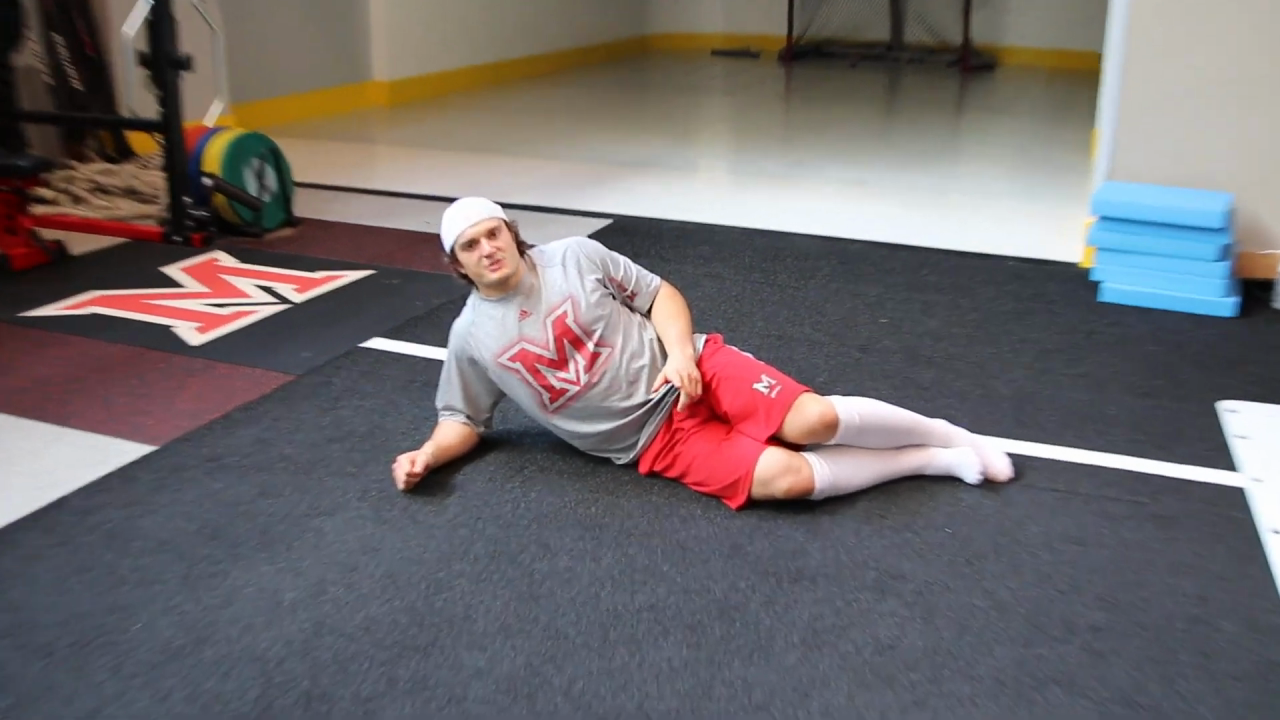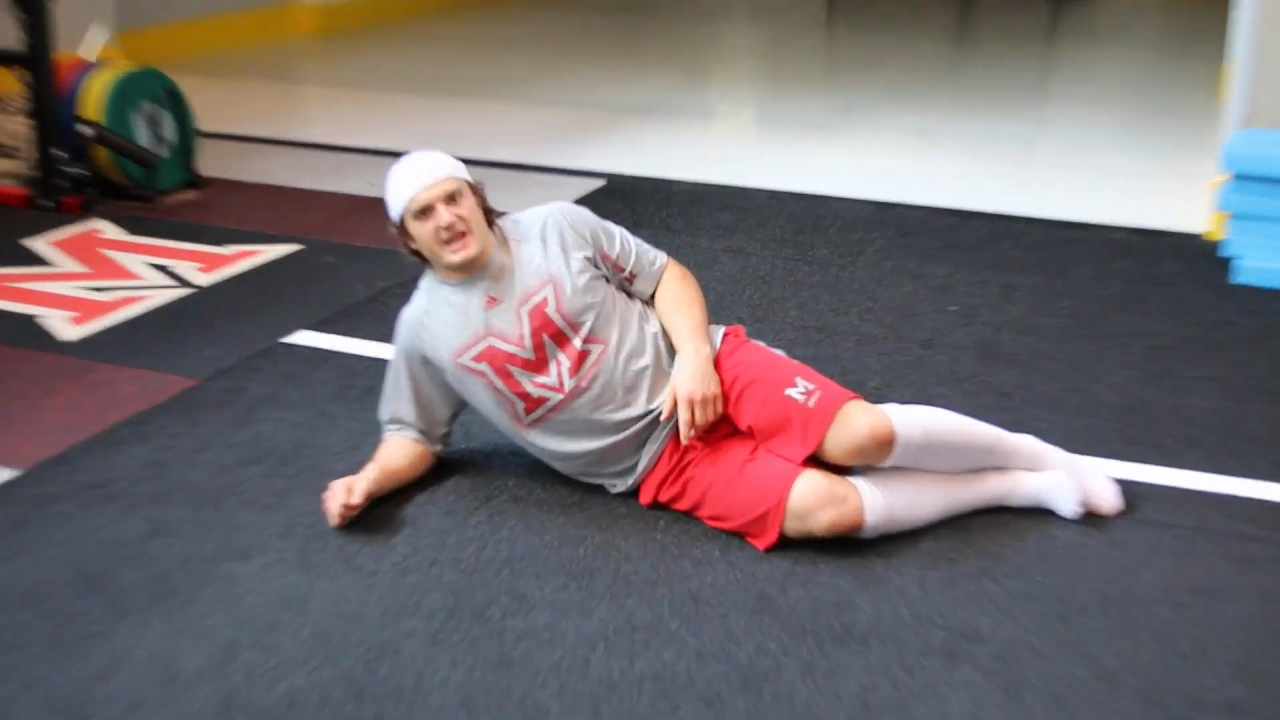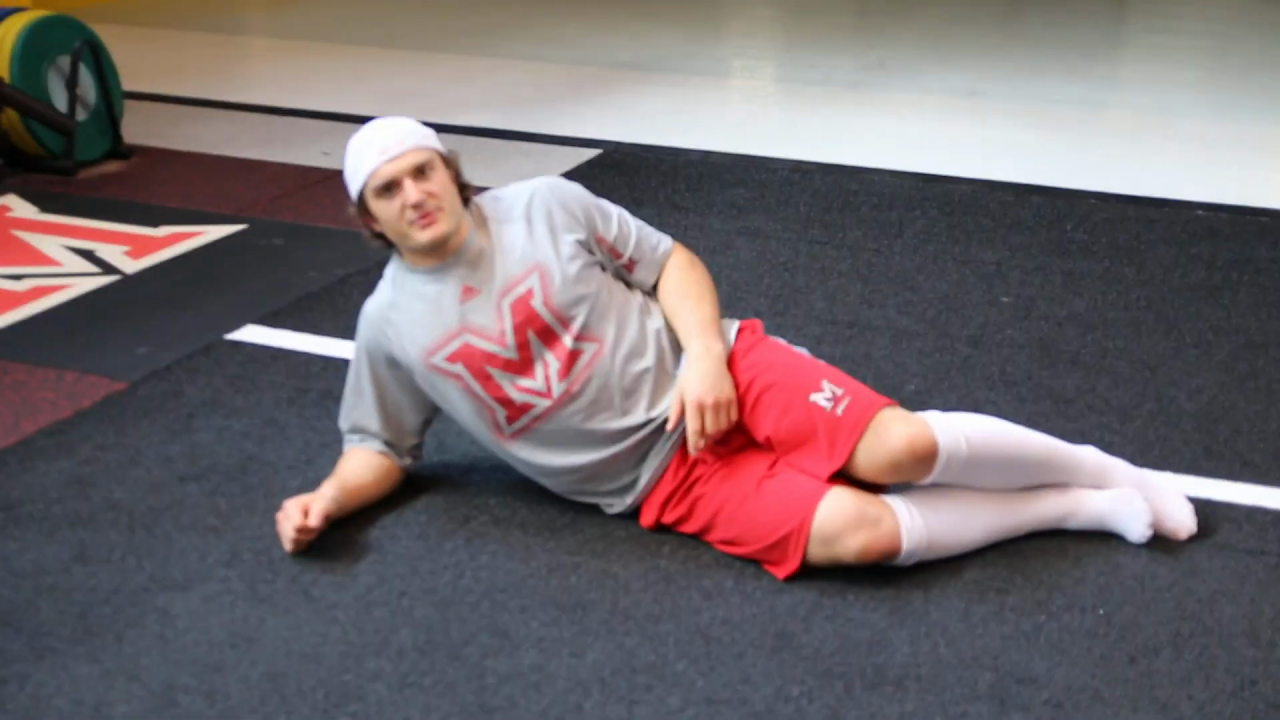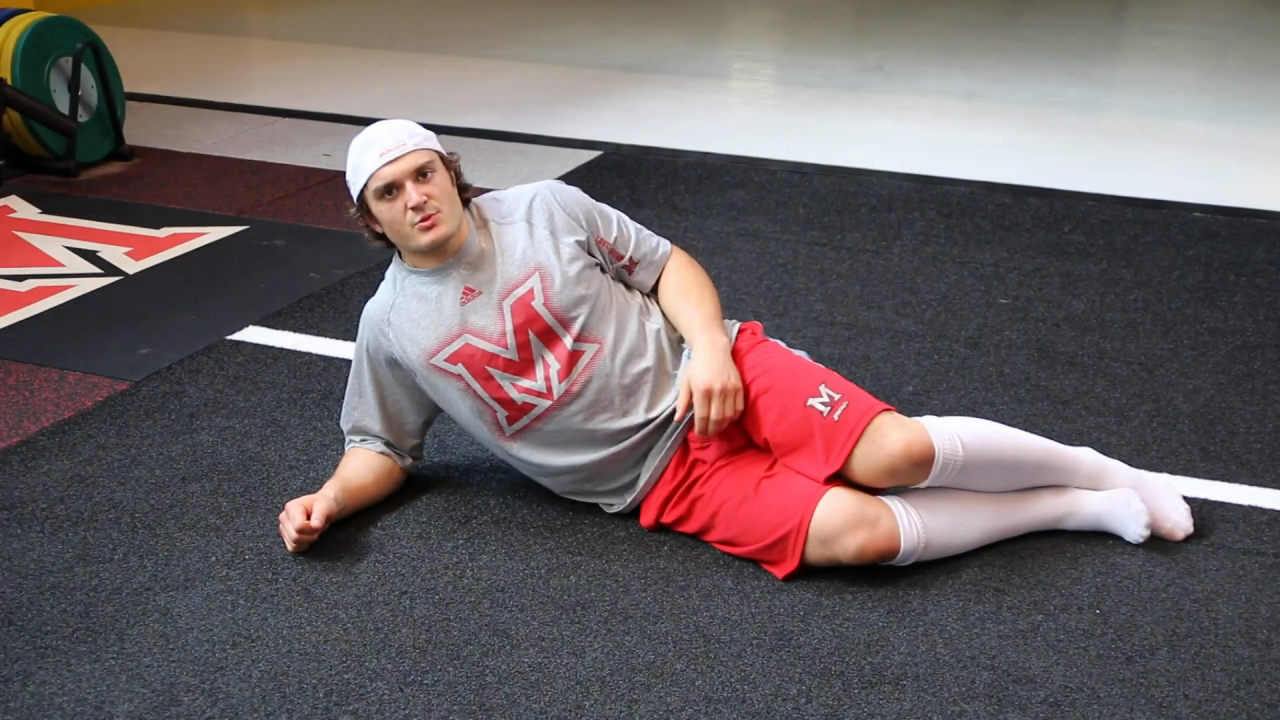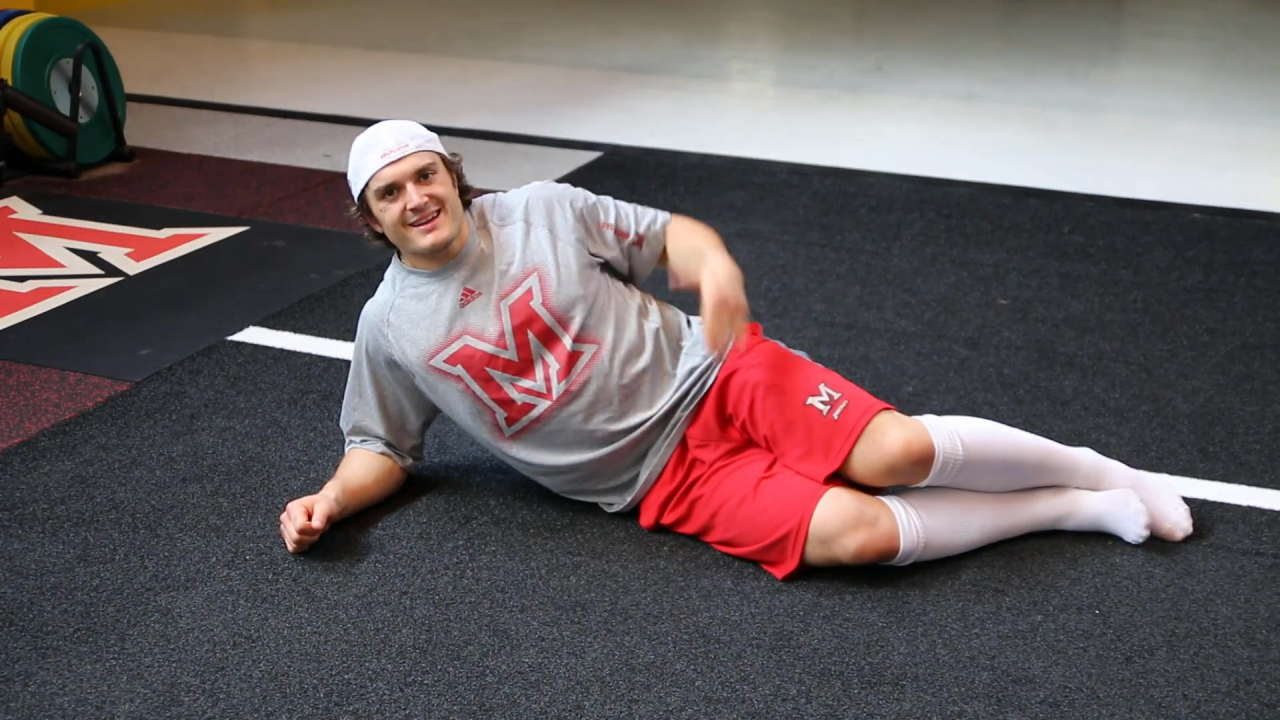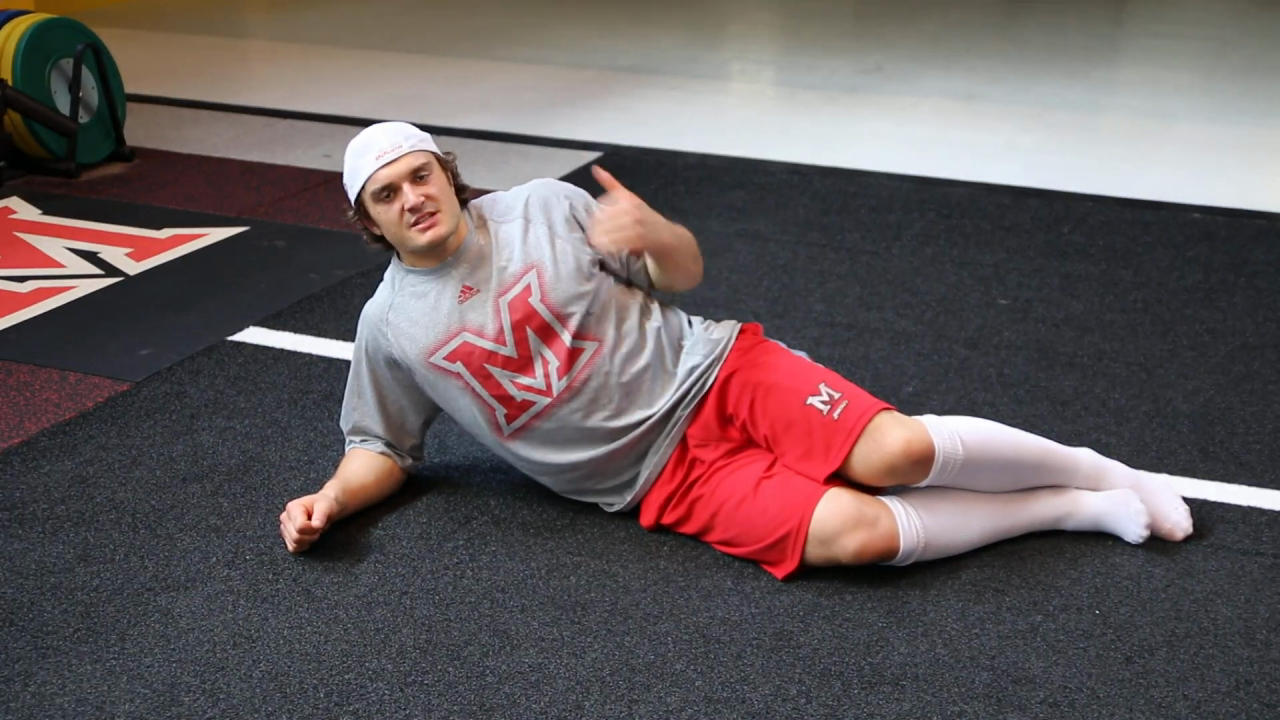
dt=0.3s
person 1, frame 1
left shoulder: (575, 255)
right shoulder: (471, 337)
left elbow: (660, 294)
right elbow: (463, 420)
left wrist: (681, 354)
left hip: (685, 375)
right hip: (652, 441)
left knee: (814, 419)
right knee: (786, 478)
person 1, frame 2
left shoulder: (558, 226)
right shoulder: (424, 330)
left elbow: (665, 276)
right elbow: (414, 436)
left wrist: (694, 357)
right wrist: (366, 481)
left hip: (698, 376)
right hip: (656, 465)
left knee: (861, 436)
right knee: (827, 510)
left ankle: (1036, 454)
right ankle: (1025, 489)
person 1, frame 3
left shoulder: (545, 203)
right shoulder: (391, 325)
left elbow: (670, 261)
right elbow: (379, 446)
left wrist: (705, 356)
left hip: (709, 378)
right hip: (662, 478)
left knee: (900, 447)
right knee: (860, 533)
person 1, frame 4
left shoulder: (545, 207)
right shoulder: (391, 326)
left elbow: (669, 266)
right elbow: (382, 448)
left wrist: (710, 348)
right wrist: (328, 499)
left hip: (703, 382)
right hip: (661, 480)
left knee: (895, 454)
right knee: (859, 535)
person 1, frame 5
left shoulder: (544, 208)
right shoulder: (390, 328)
left elbow: (675, 240)
right elbow: (382, 448)
left wrist: (715, 262)
left hip: (708, 375)
right hip: (663, 478)
left knee: (896, 452)
right knee: (855, 536)
person 1, frame 6
left shoulder: (542, 206)
right shoulder: (389, 326)
left elbow: (686, 271)
right elbow: (382, 448)
left wrist: (650, 230)
left hip: (707, 373)
right hip: (664, 478)
left knee: (897, 451)
right knee: (856, 535)
